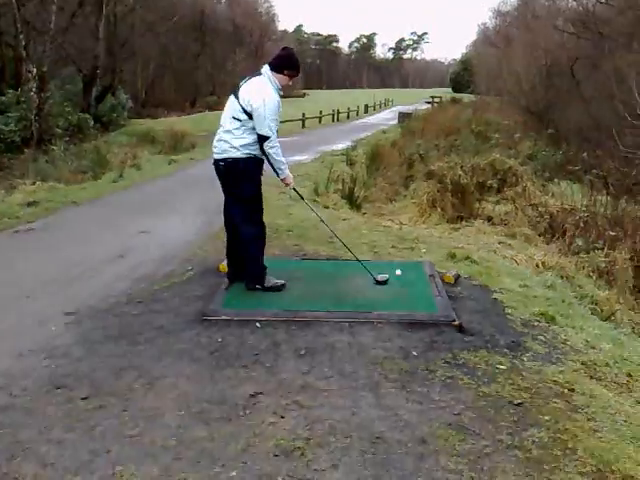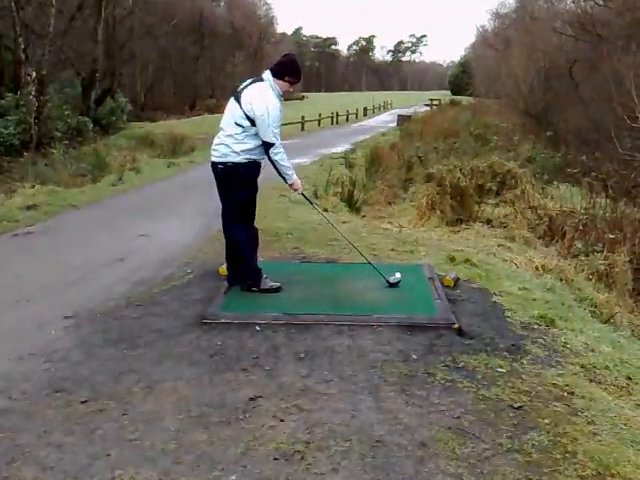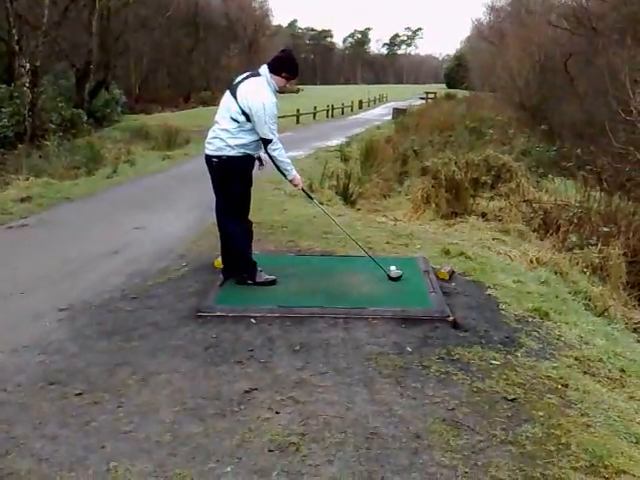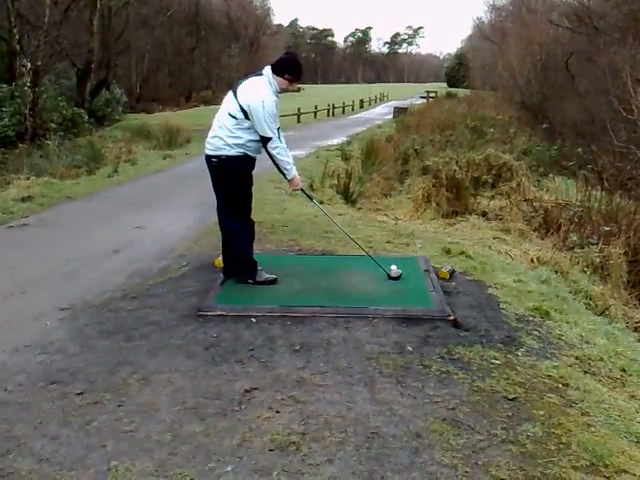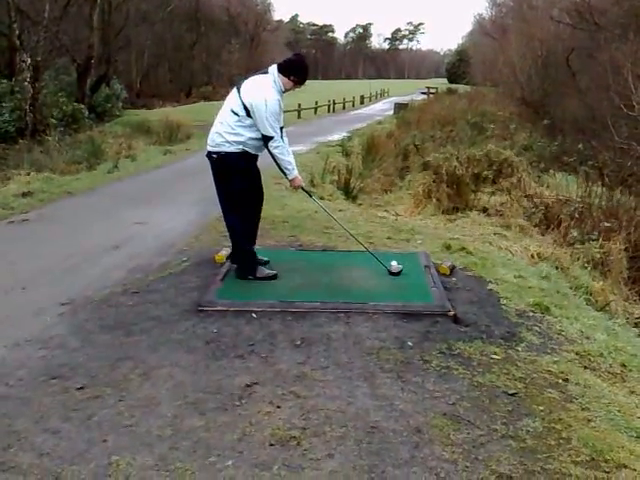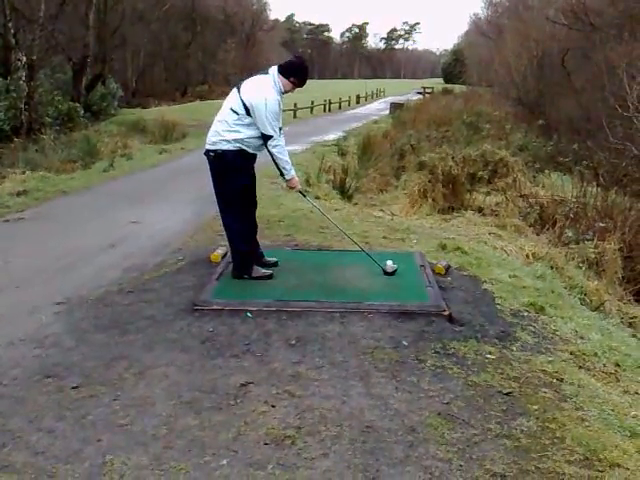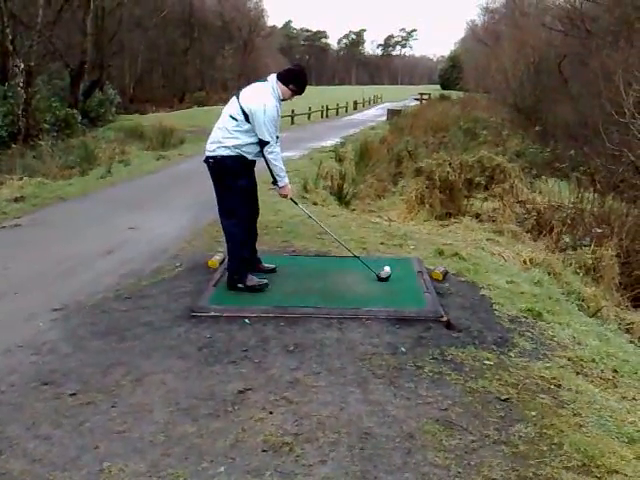
dt=0.3s
person 1, frame 1
left shoulder: (255, 82)
right shoulder: (266, 95)
right elbow: (267, 140)
right wrist: (283, 171)
left hip: (228, 157)
right hip: (239, 160)
left knee: (236, 216)
right knee: (251, 220)
left ankle: (237, 270)
right ankle: (256, 276)
person 1, frame 2
left shoulder: (254, 85)
right shoulder: (268, 101)
right elbow: (272, 146)
right wrist: (290, 177)
left hip: (225, 160)
right hip: (237, 165)
left knee: (234, 220)
right knee: (243, 222)
left ankle: (237, 273)
right ankle: (251, 278)
person 1, frame 3
left shoulder: (250, 79)
right shoulder: (263, 96)
right elbow: (270, 141)
left wrist: (255, 153)
right wrist: (291, 173)
left hip: (220, 153)
right hip: (231, 157)
left knee: (229, 214)
right knee: (237, 216)
left ankle: (232, 267)
right ankle: (246, 271)
person 1, frame 4
left shoulder: (258, 83)
right shoulder: (263, 95)
left elbow: (274, 133)
right elbow: (270, 141)
left wrist: (291, 165)
right wrist: (290, 173)
left hip: (224, 154)
right hip: (229, 157)
left knee: (232, 213)
right knee: (239, 215)
left ankle: (233, 266)
right ankle: (246, 271)
person 1, frame 5
left shoulder: (266, 83)
right shoulder: (266, 95)
left elbow: (278, 133)
right elbow: (272, 141)
left wrist: (292, 167)
right wrist: (292, 173)
left hip: (238, 152)
right hip: (229, 153)
left knee: (252, 204)
right knee: (240, 210)
left ankle: (243, 255)
right ankle: (247, 266)
person 1, frame 6
left shoulder: (266, 83)
right shoulder: (266, 94)
left elbow: (275, 134)
right elbow: (271, 140)
left wrist: (288, 169)
right wrist: (289, 173)
left hip: (236, 151)
right hip: (227, 152)
left knee: (247, 207)
right knee: (237, 210)
left ankle: (252, 255)
right ankle: (243, 266)
person 1, frame 7
left shoulder: (263, 90)
right shoulder: (266, 101)
left elbow: (271, 141)
right elbow: (269, 146)
left wrist: (279, 178)
right wrist: (282, 181)
left hip: (236, 157)
right hip: (227, 159)
left knee: (248, 212)
right knee: (236, 216)
left ankle: (250, 260)
right ankle: (238, 275)
